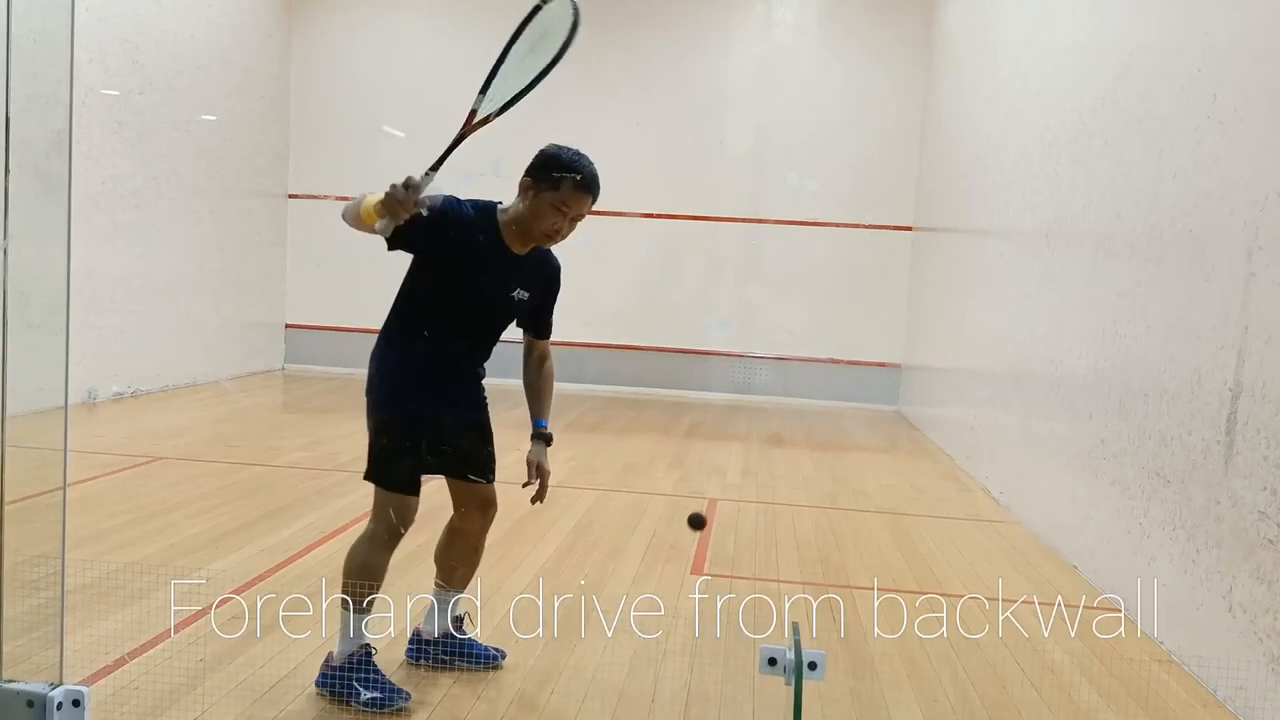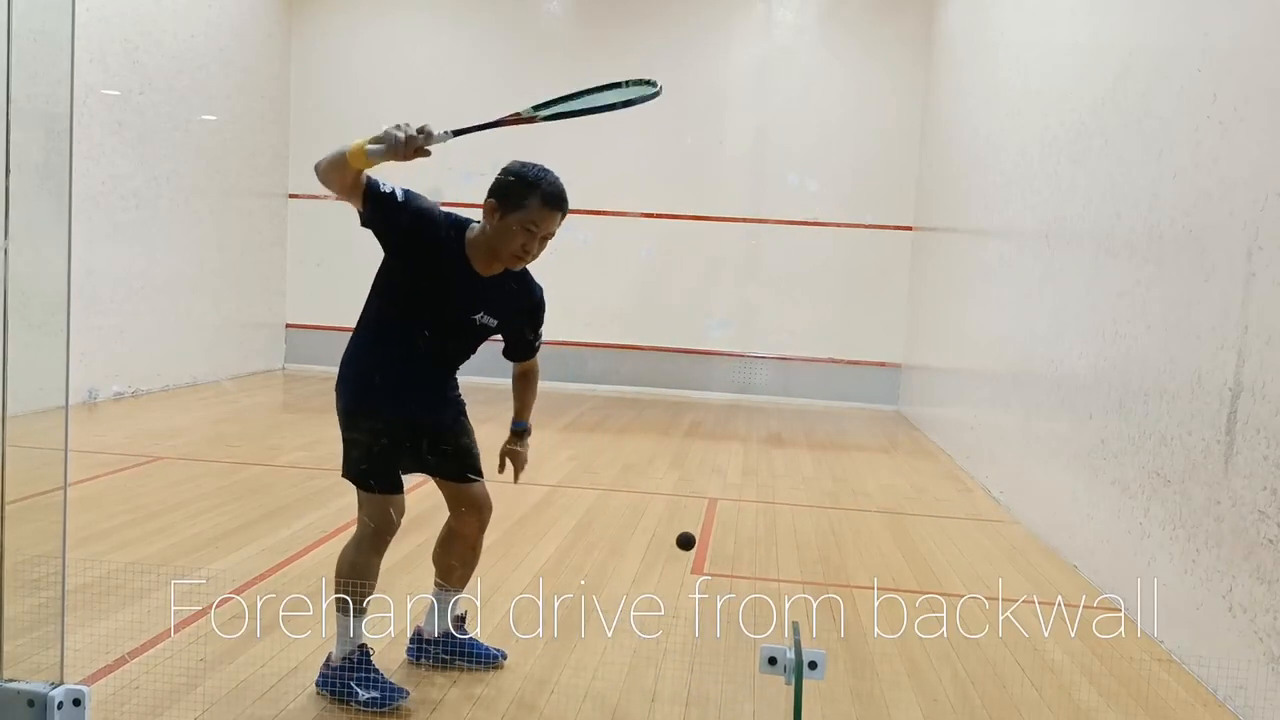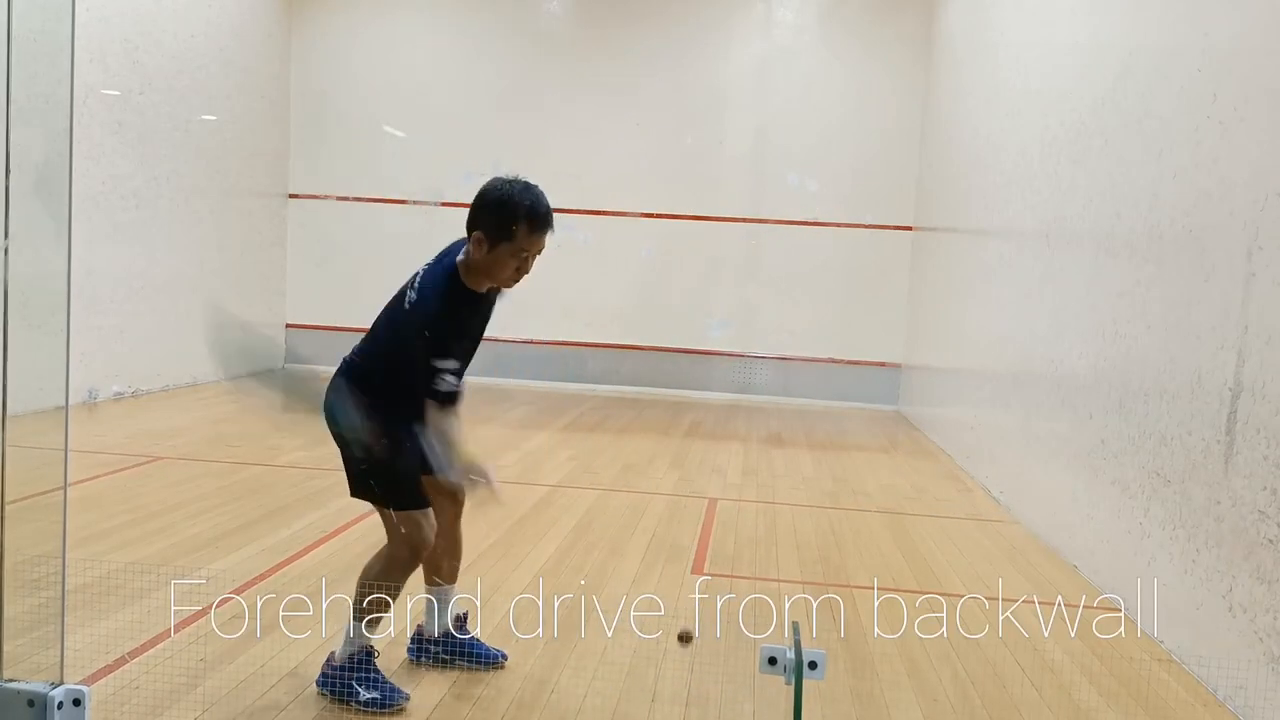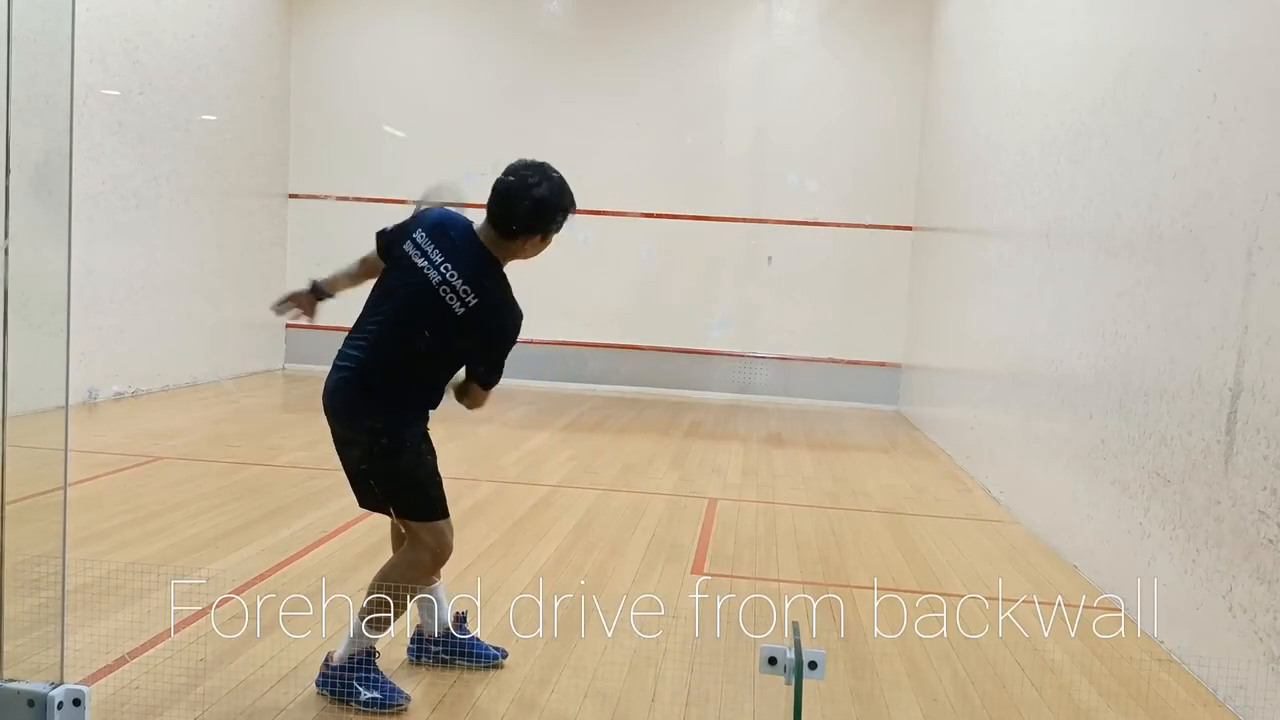
dt=0.4s
person 1, frame 1
left shoulder: (544, 272)
right shoulder: (453, 221)
left elbow: (537, 357)
right elbow: (355, 214)
left wrist: (540, 437)
right wrist: (387, 209)
left hip: (461, 395)
right hip: (400, 388)
left knee: (479, 506)
right knee: (393, 518)
left ankle: (435, 633)
right ankle: (345, 661)
person 1, frame 2
left shoulder: (524, 298)
right shoulder: (422, 227)
left elbow: (524, 369)
right elbow: (330, 173)
left wrist: (519, 433)
right wrist: (377, 150)
left hip: (435, 397)
right hip: (370, 393)
left knee: (474, 508)
right knee: (381, 519)
left ankle: (437, 632)
right ankle: (344, 661)
person 1, frame 3
left shoulder: (470, 264)
right shoulder: (442, 313)
right elbow: (439, 420)
right wrist: (449, 463)
left hip: (399, 401)
right hip: (371, 412)
left knee: (445, 502)
right knee: (415, 535)
left ankle: (438, 632)
right ankle: (347, 662)
person 1, frame 4
left shoulder: (433, 223)
right shoulder: (499, 310)
left elbow: (373, 263)
right elbow: (474, 395)
left wrist: (317, 290)
left hip: (350, 385)
right hip: (384, 413)
left knee: (415, 516)
right knee: (432, 541)
left ankle: (435, 632)
right ankle: (346, 663)
